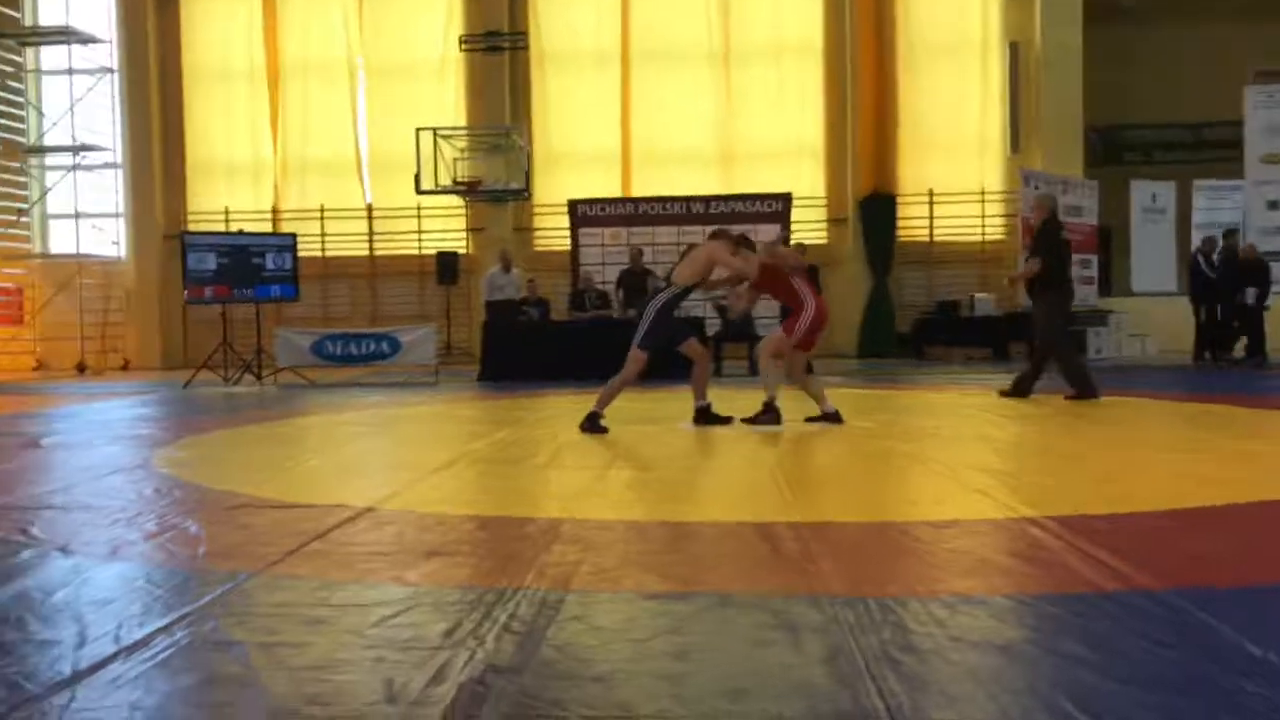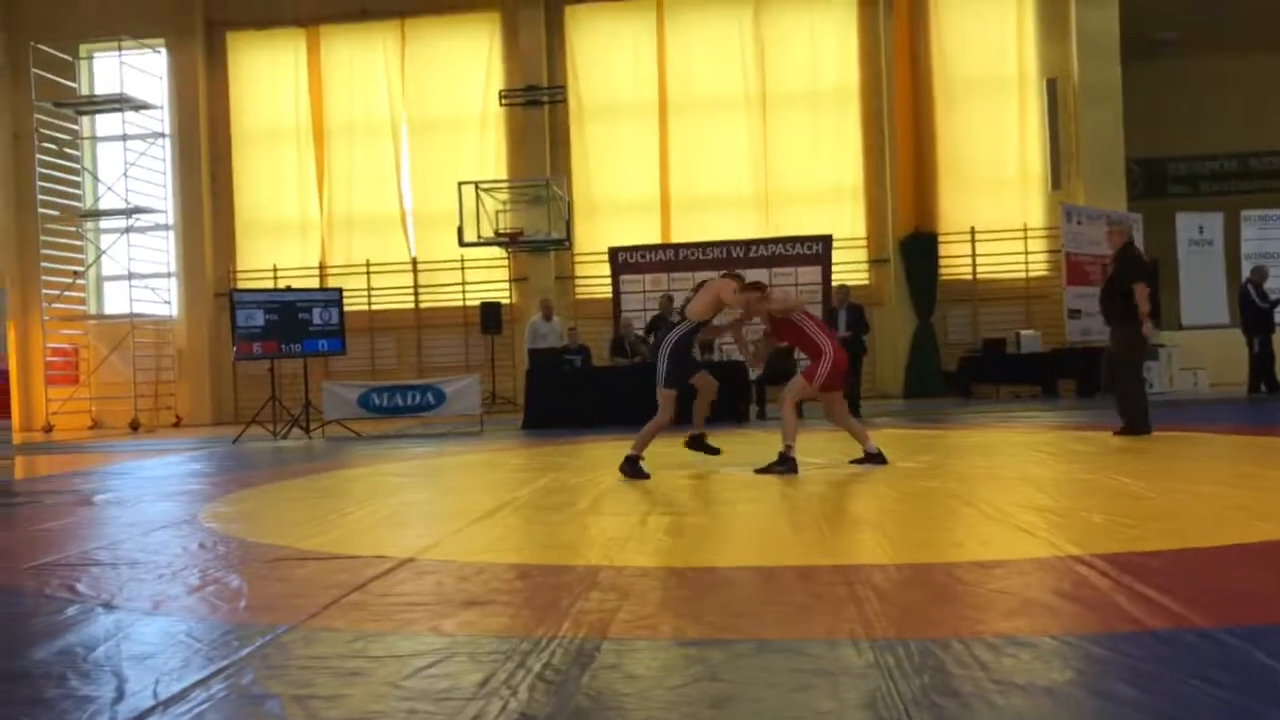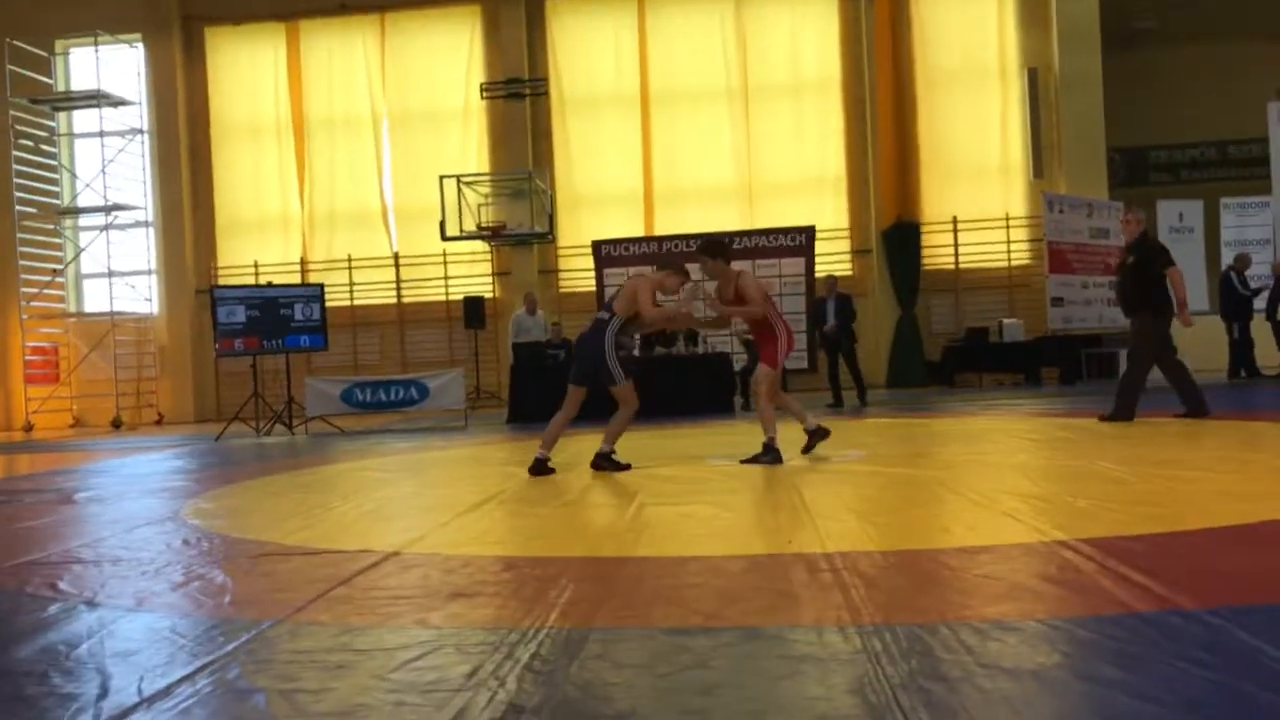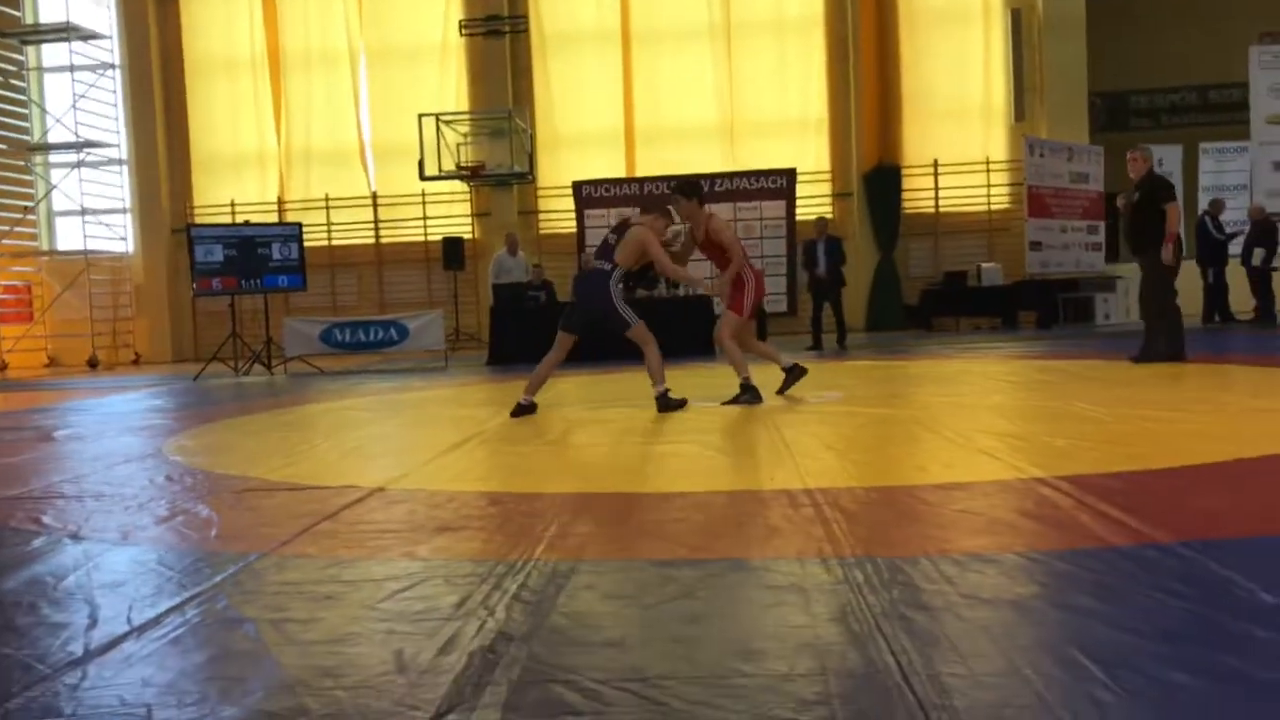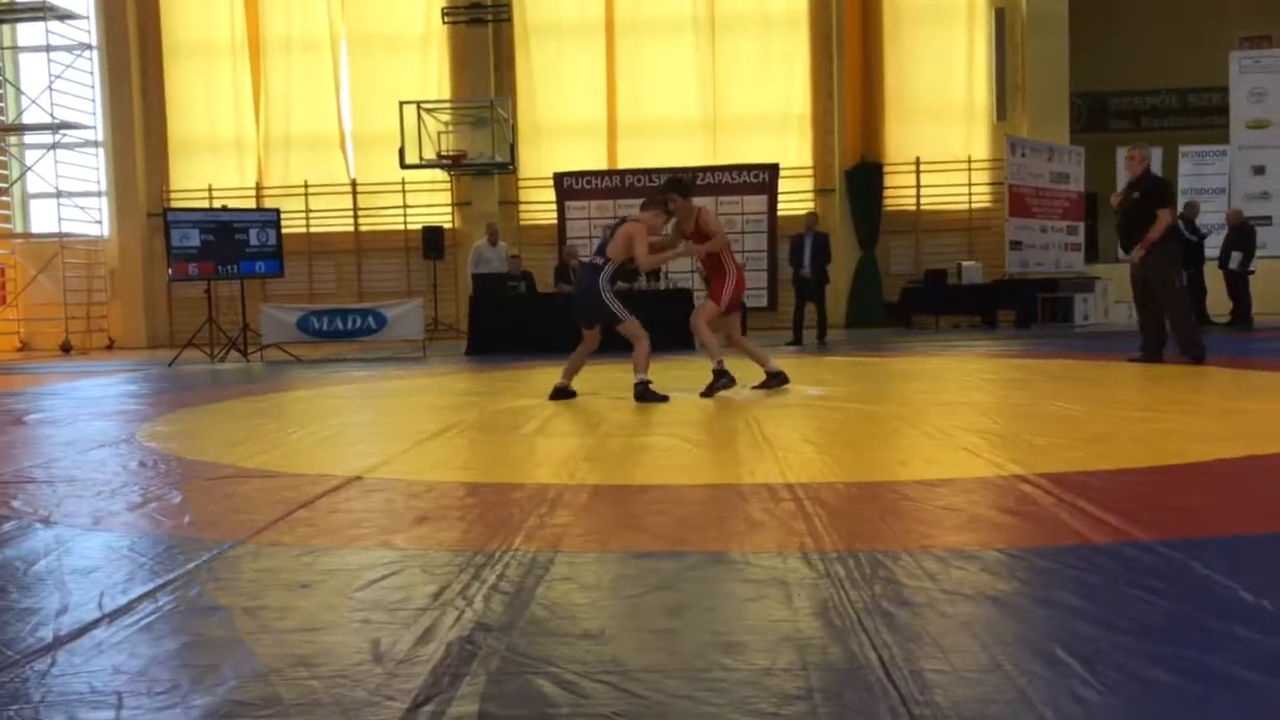
dt=0.4s
person 1, frame 1
left shoulder: (1045, 233)
right shoulder: (1058, 232)
left elbow: (1035, 266)
left wrist: (1015, 277)
left hip: (1050, 296)
right hip: (1059, 293)
left knee: (1057, 343)
right knee: (1042, 343)
left ankle: (1085, 387)
right ankle: (1022, 386)
person 1, frame 2
left shoulder: (1130, 259)
right shoulder: (1122, 258)
left elbow: (1140, 289)
left wrist: (1145, 319)
right wrist: (1105, 280)
left hip: (1131, 326)
right hip: (1122, 325)
left knee: (1127, 375)
right knee: (1118, 372)
left ankle: (1138, 424)
right ankle: (1132, 421)
person 1, frame 3
left shoulder: (1151, 247)
right shoulder: (1131, 250)
left elbow: (1174, 274)
left wrist: (1182, 307)
right wrist: (1118, 269)
left hip: (1151, 314)
right hip: (1143, 315)
left knee: (1137, 362)
right knee: (1167, 361)
left ankle: (1123, 410)
right ankle: (1196, 404)
person 1, frame 4
left shoulder: (1157, 184)
right shoulder: (1139, 188)
left elbow: (1173, 211)
left wrist: (1169, 243)
right wrist: (1124, 208)
left hip: (1159, 252)
right hip: (1148, 253)
left knee: (1151, 301)
right knee: (1163, 303)
left ankle: (1153, 350)
right ankle: (1174, 350)
person 1, frame 5
left shoulder: (1156, 184)
right shoulder: (1128, 189)
left elbow: (1165, 218)
right elbow: (1129, 221)
left wrist: (1142, 246)
right wrist: (1116, 207)
left hip: (1159, 253)
right hip: (1140, 256)
left knee: (1172, 300)
right knee: (1144, 305)
left ankle: (1193, 348)
right ankle: (1152, 350)
person 2, frame 1
left shoulder: (770, 258)
right shoulder: (755, 282)
left elbow: (799, 263)
right elbow: (738, 311)
left wrist: (772, 254)
left hip: (810, 310)
right hip: (808, 313)
left knee: (764, 350)
right knee: (793, 372)
left ankle: (770, 408)
right ankle: (830, 412)
person 2, frame 2
left shoulder: (775, 307)
right shoulder: (772, 330)
left elbow: (795, 304)
right wrist: (737, 333)
left hip: (828, 356)
right hip: (832, 358)
left knee: (788, 397)
right knee: (836, 413)
left ankle: (787, 458)
right ankle: (873, 452)
person 2, frame 3
left shoulder: (745, 280)
right shoulder: (722, 287)
left elbow: (759, 310)
right elbow: (725, 321)
left wrist: (724, 309)
left hip: (778, 337)
right hip: (766, 339)
left knee: (760, 389)
right knee: (771, 393)
left ankle: (771, 449)
right ankle: (813, 428)
person 2, frame 4
left shoulder: (714, 224)
right shoulder: (693, 231)
left elbow: (738, 253)
right elbow: (680, 259)
left wrist: (725, 279)
left hip: (747, 283)
right hip: (740, 285)
left knee: (722, 334)
right knee: (745, 340)
left ankle: (749, 389)
right ankle: (791, 368)
person 2, frame 5
left shoulder: (704, 216)
right shoulder: (679, 224)
left elbow: (723, 239)
left wrist: (702, 248)
left hip: (730, 277)
right hip: (719, 279)
left knee: (698, 321)
right knee: (734, 336)
left ankle: (721, 373)
right ankle: (775, 373)
person 3, frame 1
left shoulder: (703, 254)
right shoulder: (712, 251)
left elbow: (703, 285)
right elbow: (744, 269)
left wrist: (730, 280)
left hip: (667, 314)
right hip: (655, 312)
left knee: (702, 356)
right knee: (631, 371)
left ankle: (702, 411)
right ankle: (592, 416)
person 3, frame 2
left shoulder: (709, 289)
right shoulder: (726, 284)
right elbow: (735, 305)
left hip: (680, 347)
right hip: (671, 347)
left knee: (710, 387)
right knee: (666, 414)
left ankle: (696, 436)
right ankle: (631, 459)
person 3, frame 3
left shoulder: (641, 285)
right shoulder: (645, 283)
left elbow: (636, 325)
right elbow: (648, 316)
left wrist: (674, 321)
right wrist: (678, 310)
left hip: (587, 342)
right hip: (603, 342)
left knee: (569, 408)
right knee: (629, 404)
left ankle: (540, 460)
right ankle: (603, 455)
person 3, frame 4
left shoulder: (623, 227)
right shoulder: (644, 233)
right elbow: (669, 269)
right wrist: (700, 283)
left hip: (583, 290)
right hip: (605, 292)
left knee: (557, 352)
right knee: (649, 343)
left ankle: (525, 402)
right ankle: (662, 396)
person 3, frame 5
left shoulder: (623, 223)
right shoulder: (638, 228)
right elbow: (644, 263)
right wrist: (678, 252)
left hip: (582, 285)
right hip: (599, 286)
left knee: (591, 342)
right knee: (641, 338)
left ankle: (562, 386)
right ankle: (641, 386)
